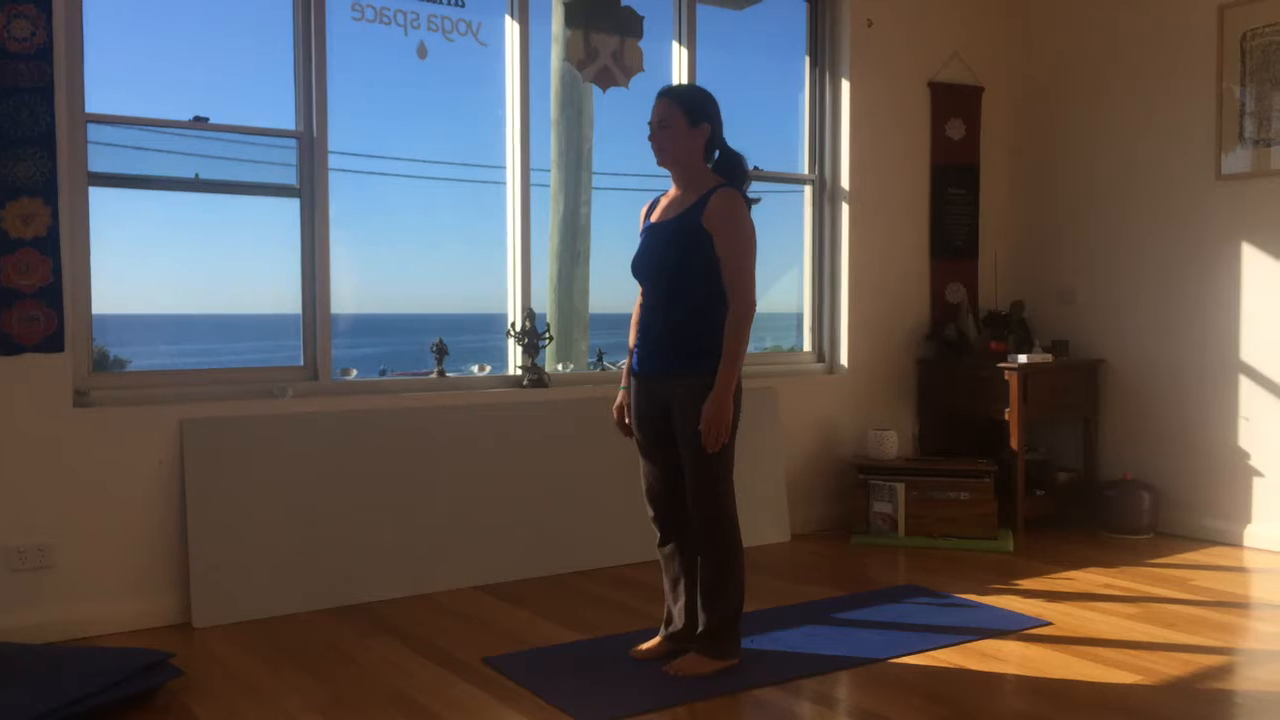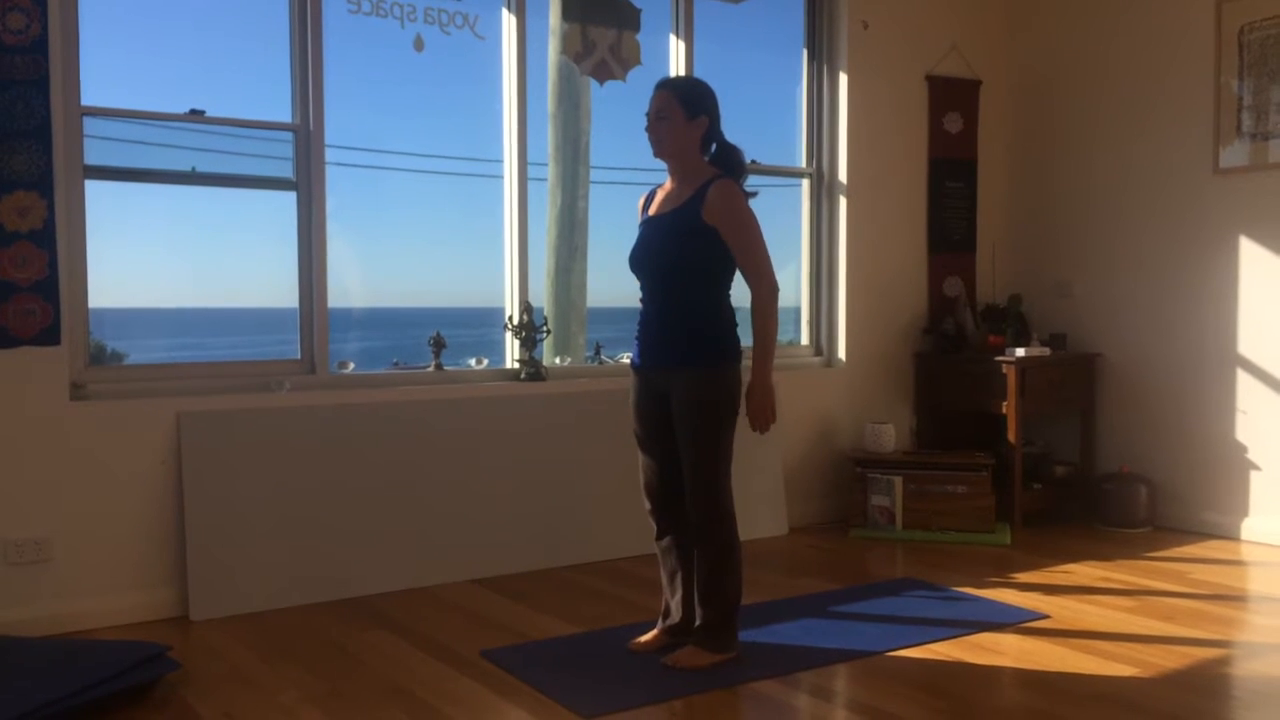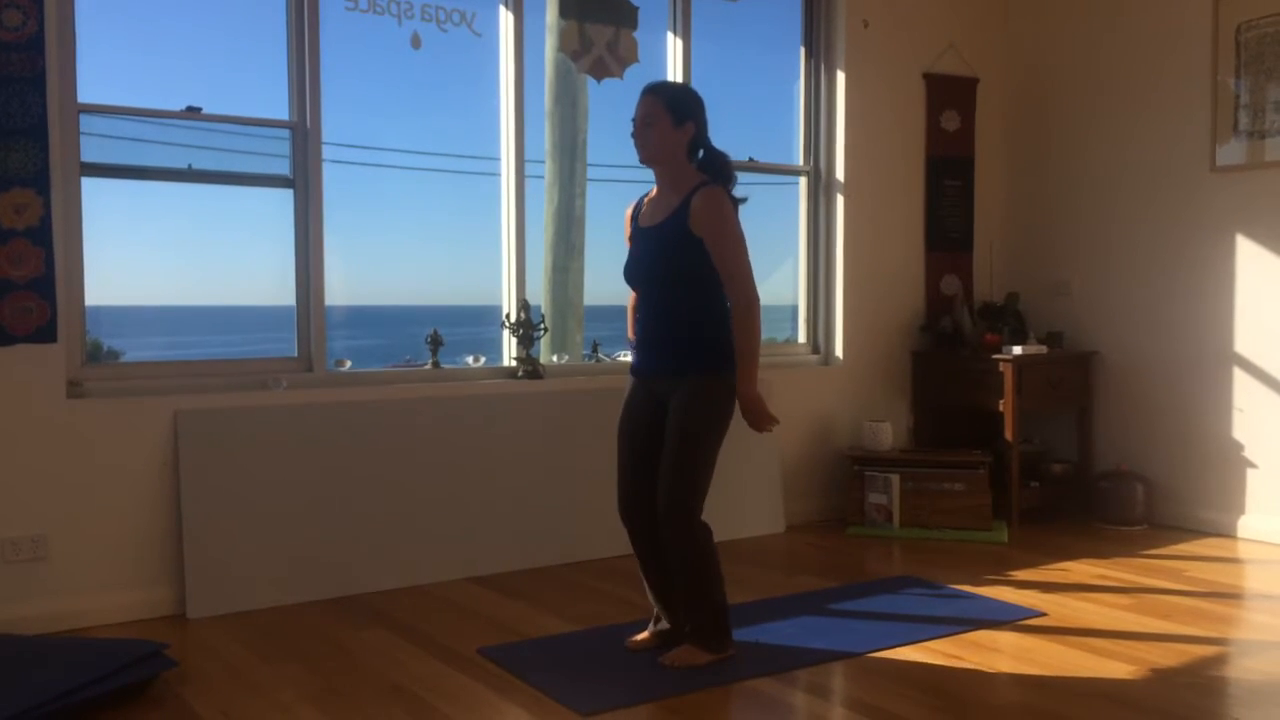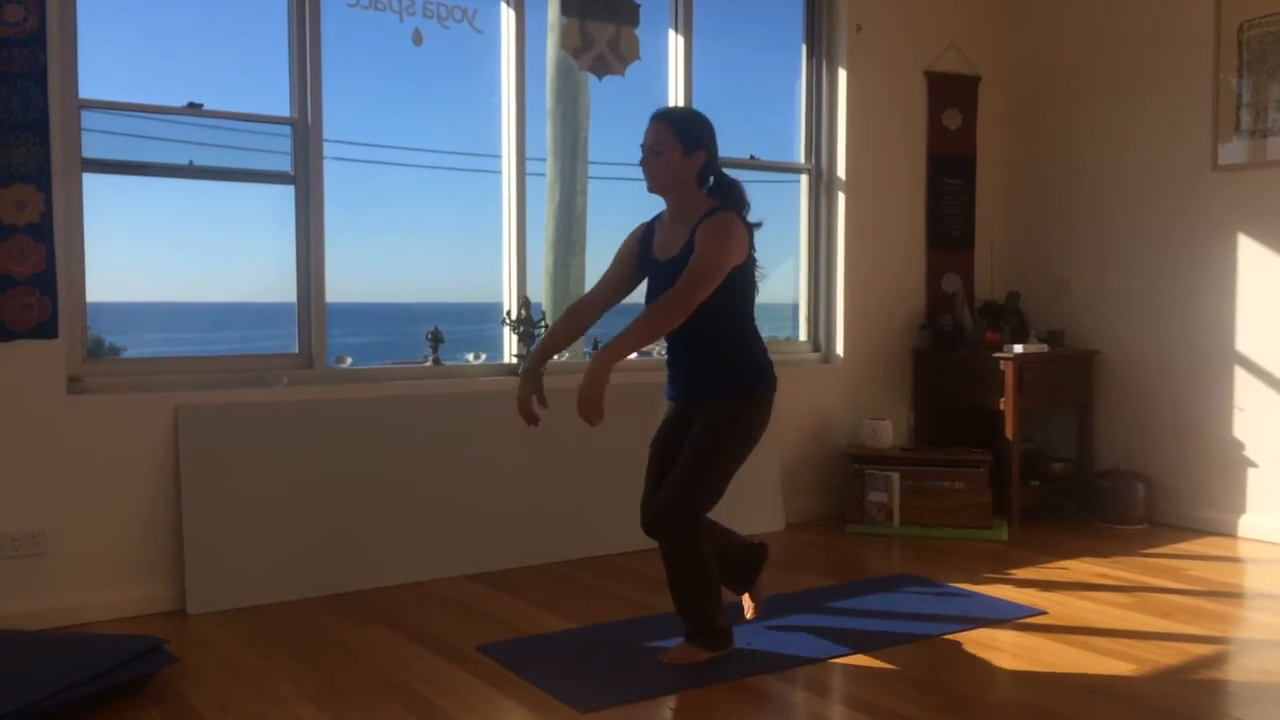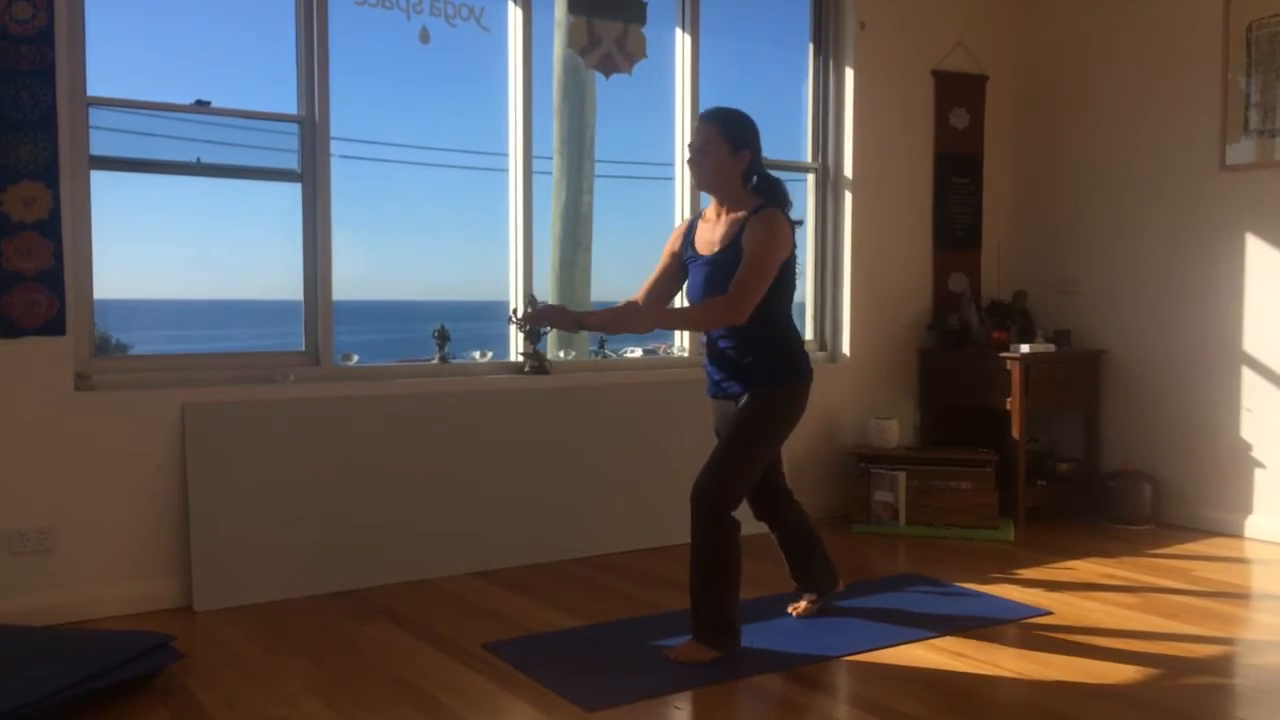
dt=1s
person 1, frame 1
left shoulder: (724, 204)
right shoulder: (654, 209)
left elbow: (742, 304)
left wrist: (724, 391)
right wrist: (627, 382)
left hip: (702, 378)
right hip: (652, 379)
left knee: (709, 509)
right knee: (667, 510)
left ankle: (719, 641)
right ankle: (679, 626)
person 1, frame 2
left shoulder: (721, 196)
right shoulder: (650, 201)
left elbow: (765, 288)
left wrist: (761, 378)
left hip: (705, 369)
right hip: (651, 368)
left knee: (706, 501)
right knee: (664, 501)
left ankle: (716, 634)
right ankle: (676, 619)
person 1, frame 3
left shoulder: (708, 203)
right shoulder: (637, 212)
left elbow: (744, 299)
left wrist: (746, 388)
right wrist: (639, 365)
left hip: (702, 377)
right hip: (650, 378)
left knee: (677, 507)
right knee: (636, 504)
left ankle: (710, 635)
right ankle: (670, 620)
person 1, frame 4
left shoulder: (723, 228)
right shoulder: (645, 237)
left elbow: (677, 307)
right elbow: (590, 305)
left wrist: (603, 362)
right wrist: (536, 362)
left hip: (739, 395)
right hip: (687, 397)
left knee: (673, 515)
right knee: (658, 517)
left ankle: (708, 634)
right ankle: (745, 563)
person 1, frame 5
left shoulder: (768, 224)
right shoulder: (689, 232)
left elbow: (736, 307)
right elbow: (642, 308)
left wrist: (657, 319)
right wrist: (578, 319)
left hip: (776, 383)
right hip: (726, 387)
left knee: (710, 497)
right knee: (767, 493)
left ankle: (715, 633)
right ankle: (820, 581)
